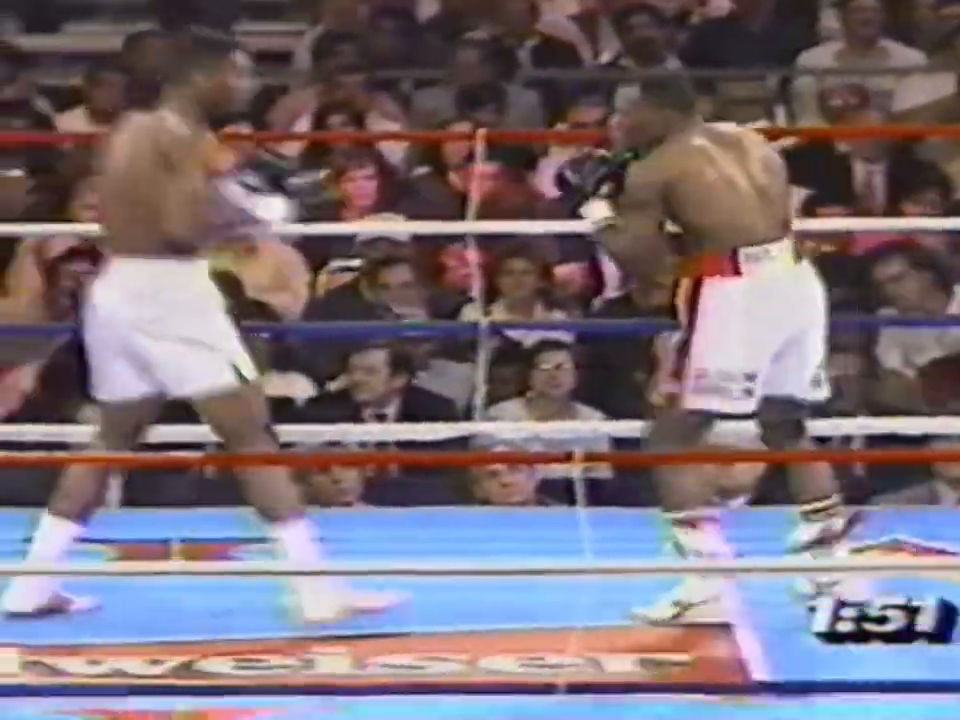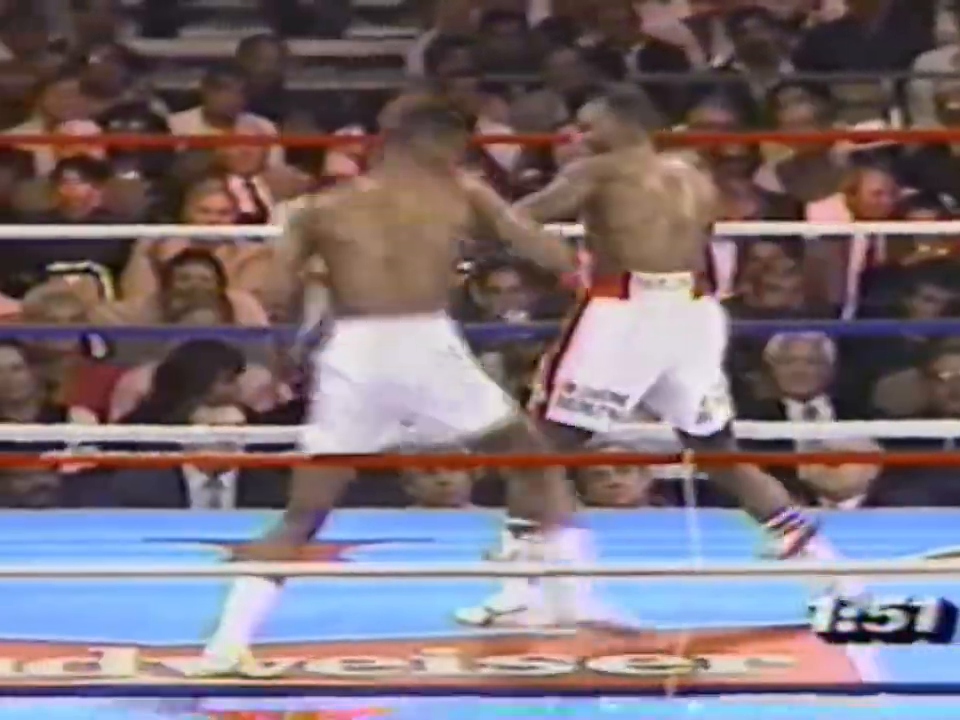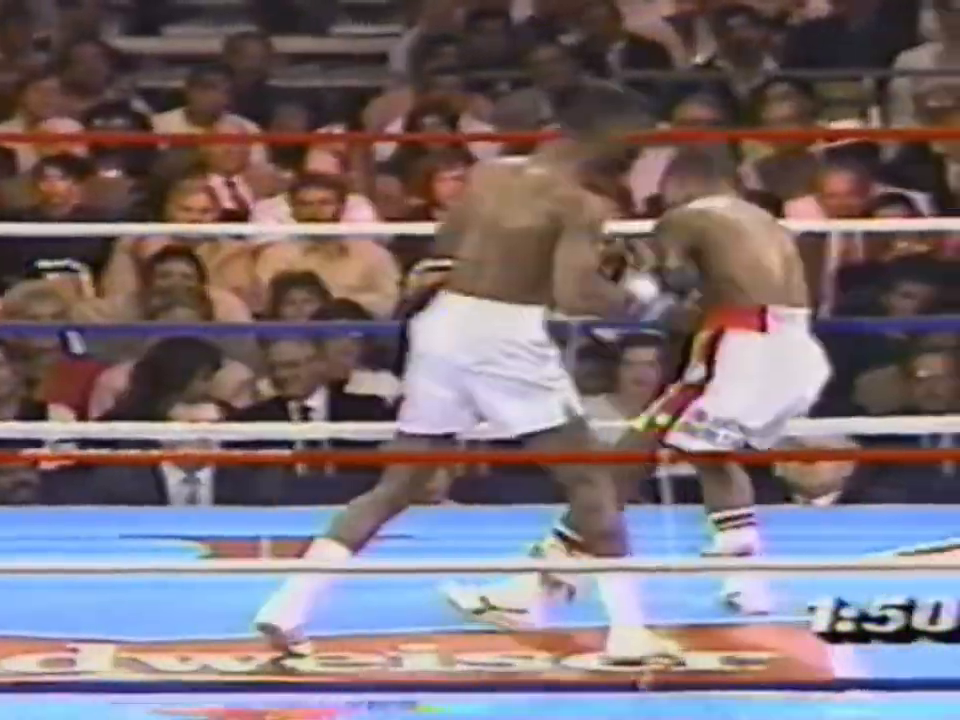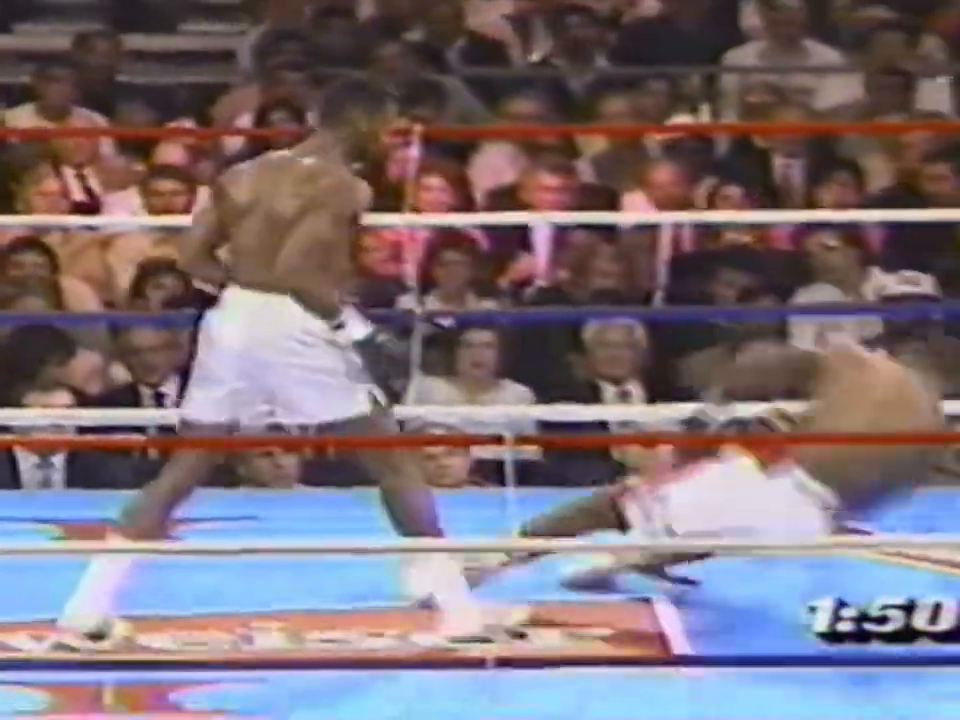
dt=0.5s
person 1, frame 1
left shoulder: (129, 132)
right shoulder: (187, 139)
right elbow: (187, 228)
left wrist: (232, 192)
right wrist: (261, 213)
left hip: (115, 291)
right hip: (173, 296)
left knee: (111, 447)
right knee: (253, 446)
right ankle: (317, 590)
person 1, frame 2
left shoulder: (324, 209)
right shoulder: (464, 191)
left elbow: (283, 283)
right elbow: (541, 250)
left hip: (353, 355)
right hip: (427, 350)
left knee: (304, 512)
right knee: (541, 466)
left ankle: (228, 642)
right ankle: (578, 602)
person 1, frame 3
left shoulder: (484, 172)
right shoulder: (579, 205)
right elbow: (575, 295)
right wrist: (638, 300)
left hip: (444, 326)
right hip: (511, 340)
left knee: (395, 487)
right knee: (588, 482)
left ankle: (288, 609)
right ankle: (628, 631)
person 1, frame 4
left shoulder: (244, 173)
right shoulder: (345, 187)
left elbow: (193, 255)
right elbow: (295, 269)
right wrist: (358, 330)
left hip: (233, 322)
right hip: (299, 333)
left knee: (176, 477)
right knee: (396, 468)
left ankle: (87, 608)
right ankle: (459, 608)
person 2, frame 1
left shoulder: (654, 171)
right shoulder: (748, 140)
left elbow: (632, 254)
left wrist: (594, 207)
left hip: (734, 298)
right hip: (794, 284)
left knee: (674, 437)
right knee: (788, 437)
left ankle: (708, 578)
right ankle: (836, 563)
person 2, frame 2
left shoulder: (595, 170)
right shoulder: (696, 180)
left elbow: (534, 212)
left hip: (623, 317)
right hip: (692, 315)
right knee: (720, 453)
left ankle: (521, 590)
person 2, frame 3
left shoulder: (687, 216)
right shoulder: (771, 226)
left elbow: (655, 284)
left hip: (749, 352)
right hip: (803, 358)
left knee: (627, 460)
right knee: (715, 454)
right ankle: (746, 577)
person 2, frame 4
left shoulder: (853, 363)
right shoulder: (932, 430)
left elbow: (754, 365)
left wrist: (713, 404)
left hip: (758, 481)
right hip: (800, 522)
left knee: (613, 503)
right ankle: (637, 561)
